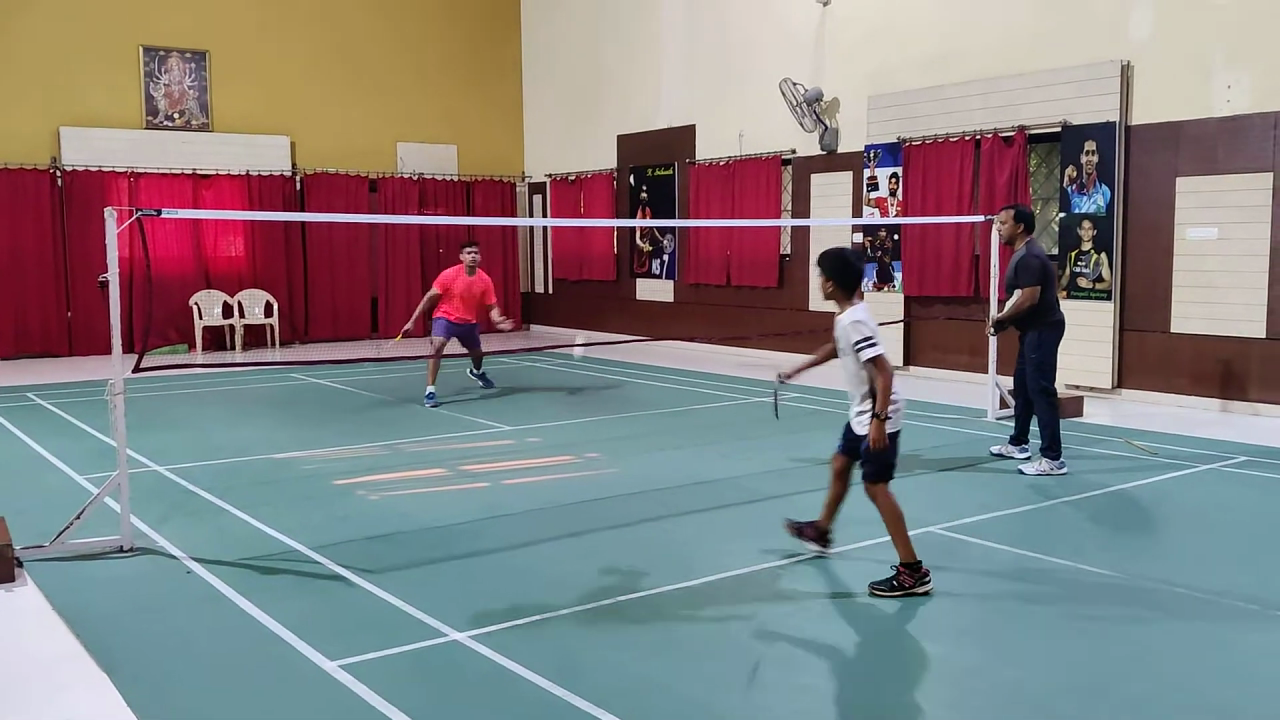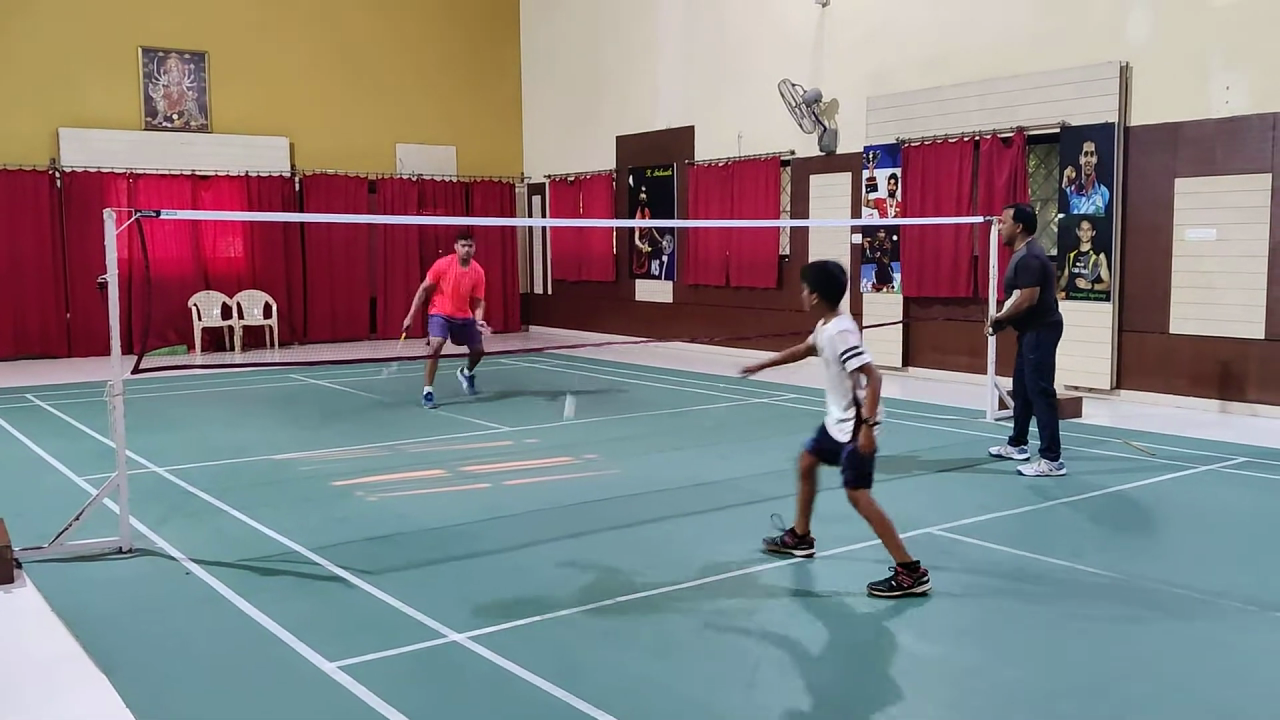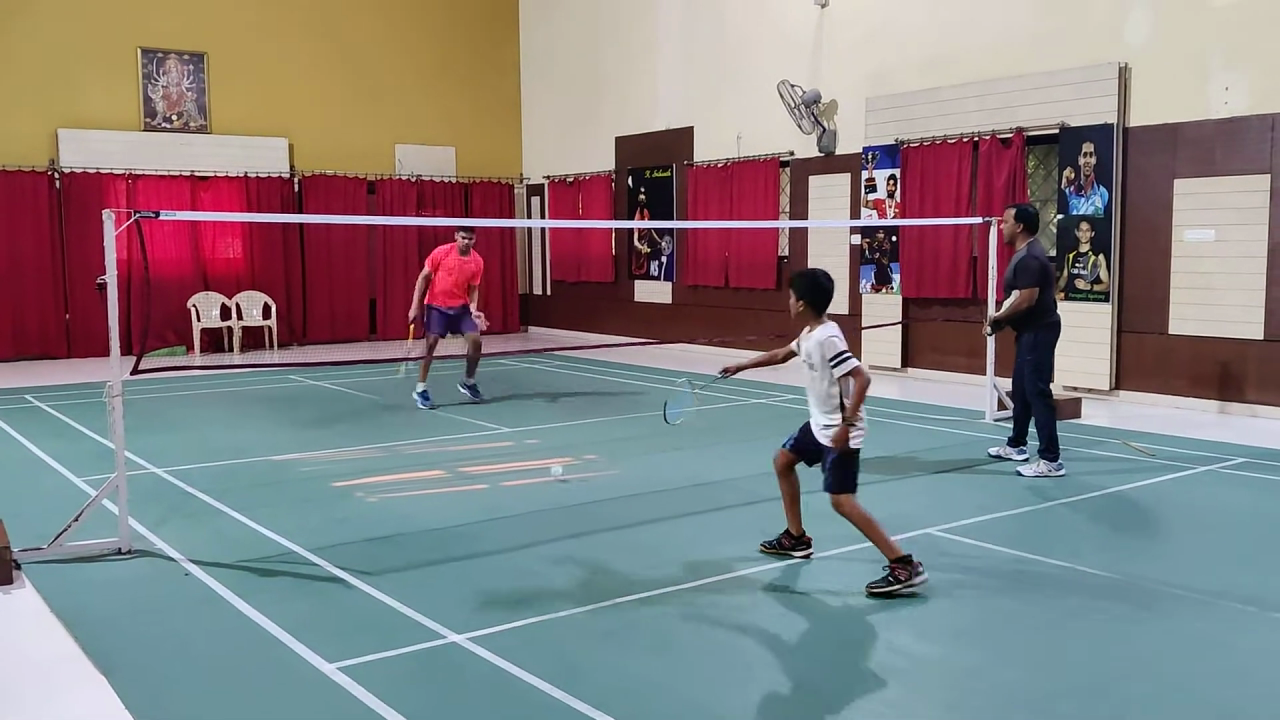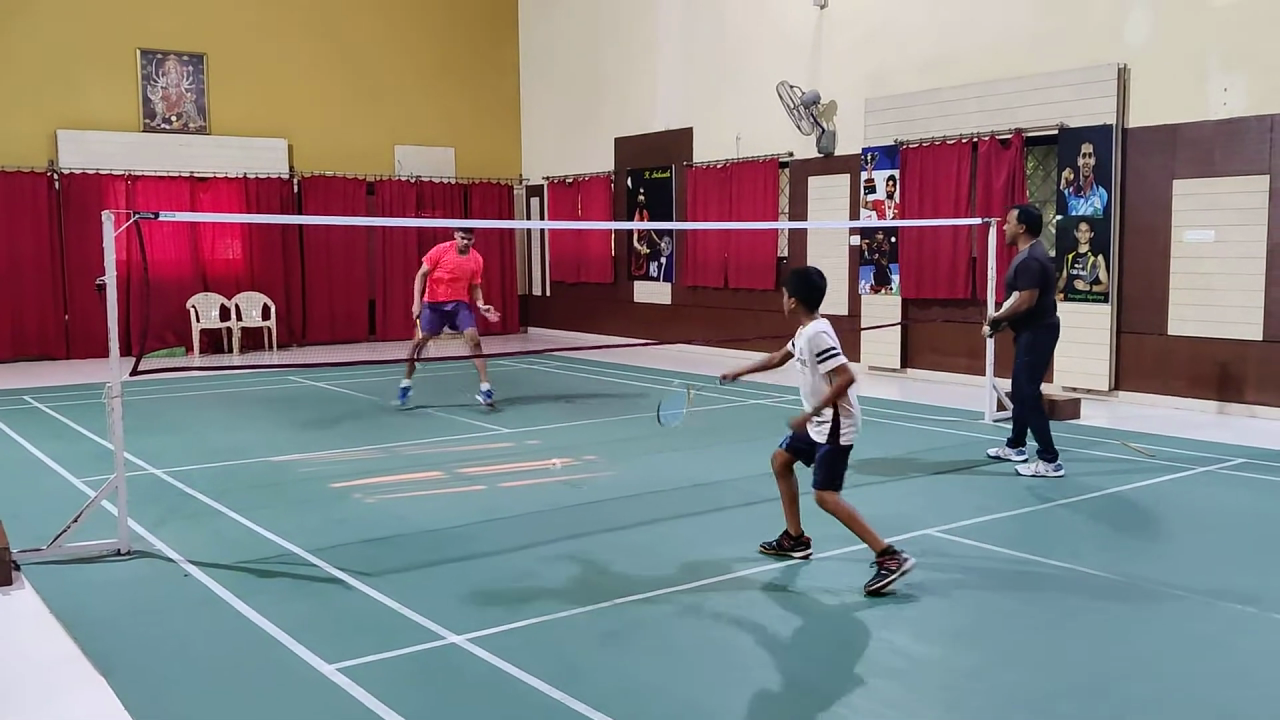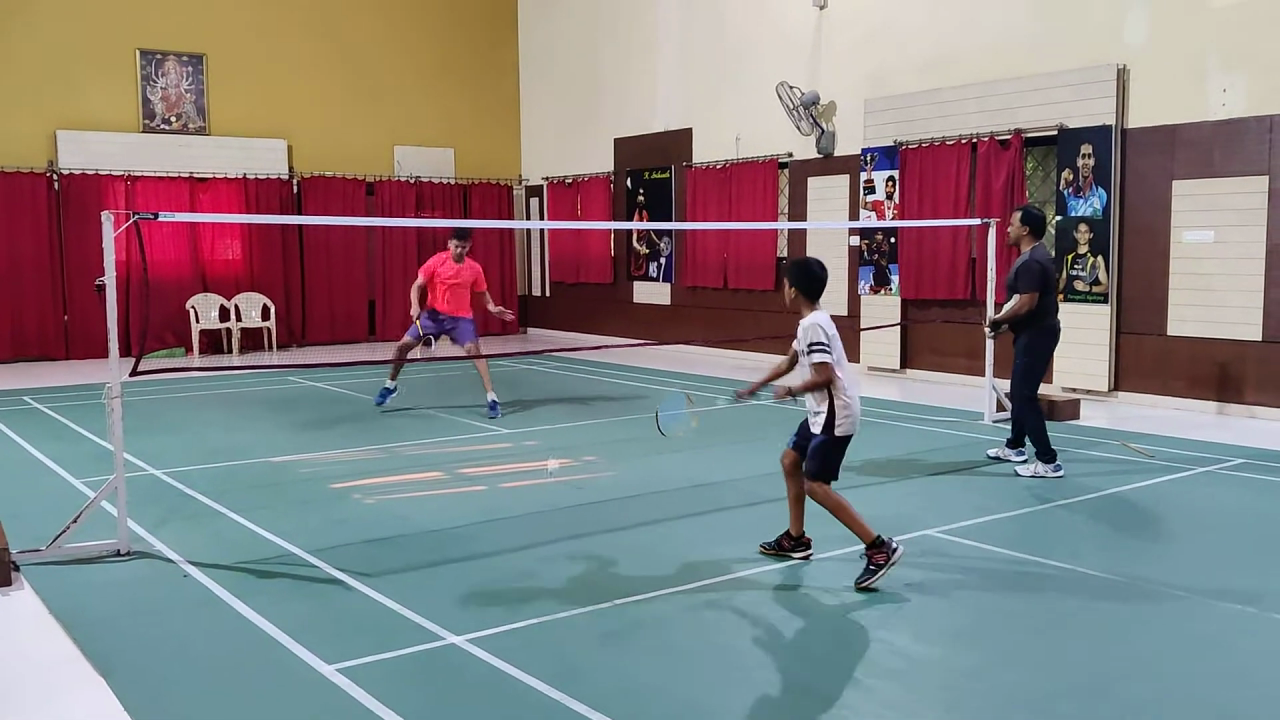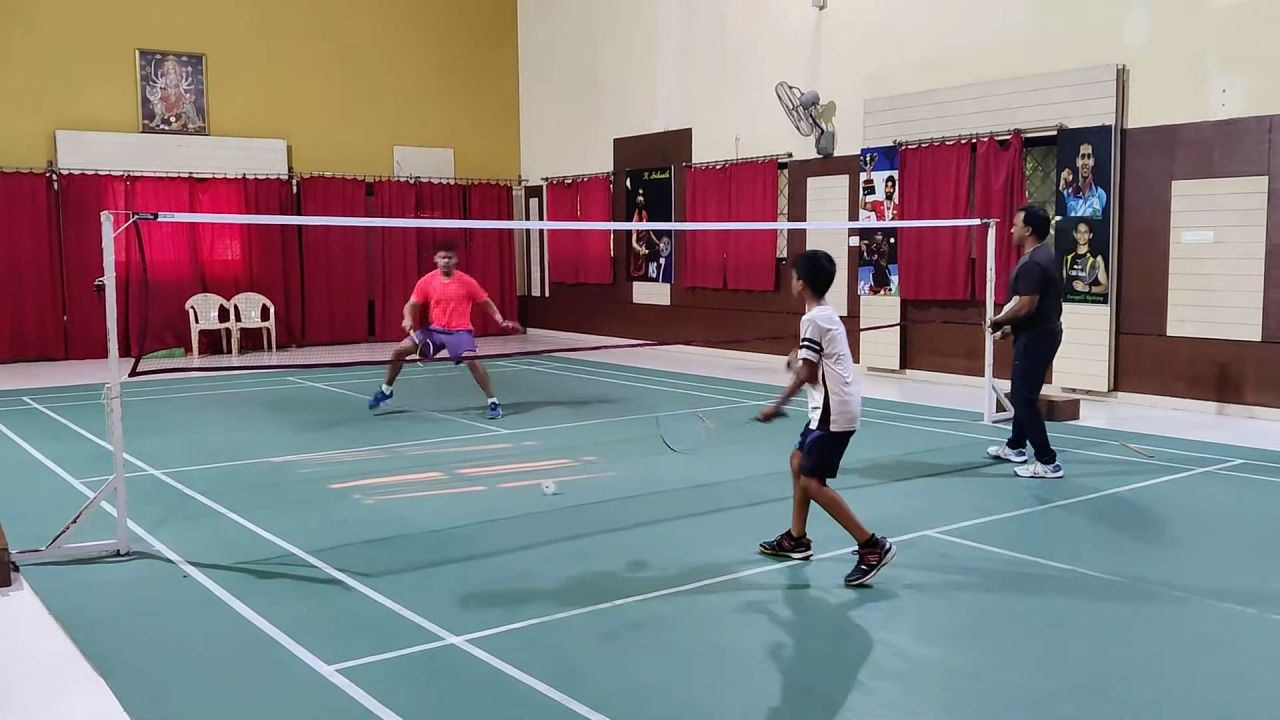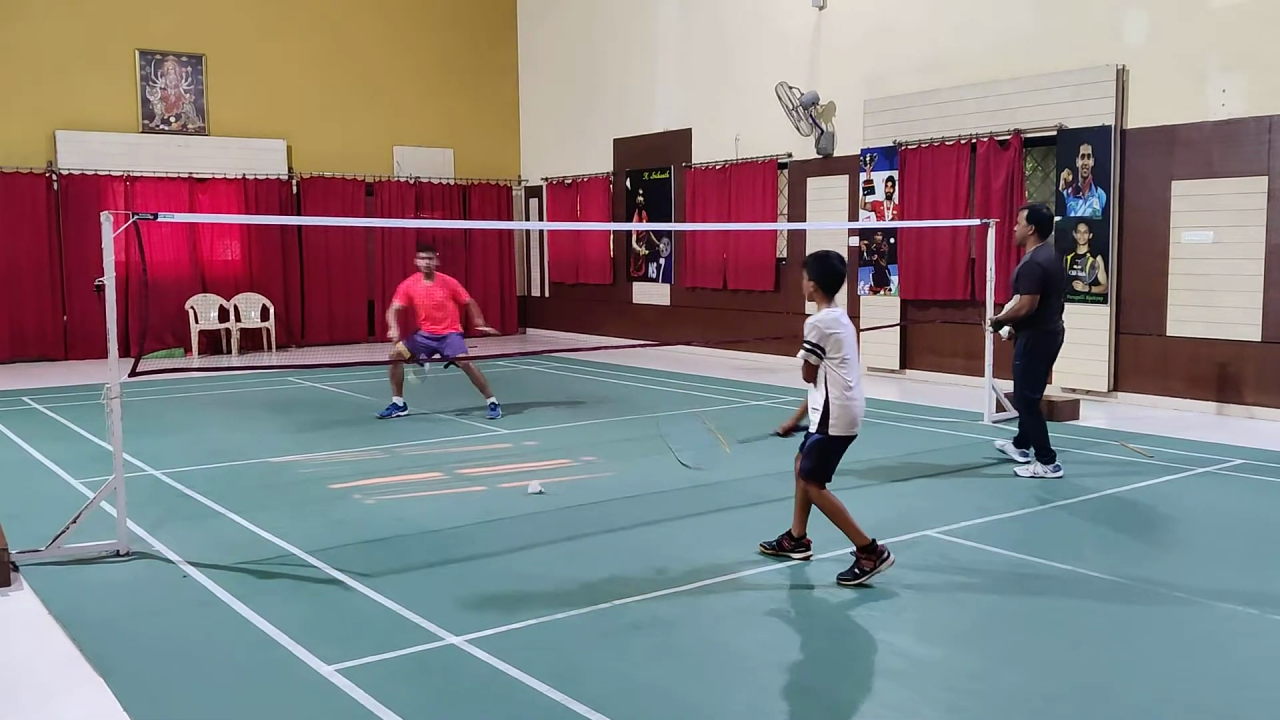
dt=0.1s
person 1, frame 1
left shoulder: (853, 321)
right shoulder: (851, 314)
left elbow: (884, 370)
right elbow: (836, 349)
left wrist: (878, 418)
right wrist: (798, 370)
left hip: (876, 415)
right hip: (862, 411)
left knee: (876, 487)
right knee: (840, 466)
left ankle: (912, 572)
right ankle: (821, 530)
person 1, frame 2
left shoulder: (841, 332)
right shoulder: (827, 327)
left elbow: (873, 376)
right elbow: (802, 349)
left wrist: (867, 424)
right wrist: (760, 365)
left hip: (854, 424)
right hip: (838, 420)
left knee: (859, 495)
right knee: (805, 464)
left ankle: (910, 572)
right ankle: (800, 536)
person 1, frame 3
left shoulder: (827, 338)
right shoulder: (811, 334)
left elbow: (862, 378)
right elbow: (781, 354)
left wrist: (848, 425)
right wrist: (740, 366)
left hip: (838, 428)
right hip: (821, 423)
left knee: (842, 500)
right knee: (783, 461)
left ankle: (903, 565)
right ankle: (796, 538)
person 1, frame 4
left shoulder: (816, 336)
right shoulder: (806, 332)
left elbow: (846, 377)
right elbow: (780, 357)
left wrist: (811, 413)
right wrist: (740, 372)
left hip: (835, 425)
right hip: (821, 422)
left knee: (826, 496)
right knee: (781, 461)
left ankle: (890, 556)
right ankle: (795, 539)
person 1, frame 5
left shoulder: (813, 325)
right shoulder: (810, 323)
left elbow: (823, 377)
right elbow: (789, 362)
left wrist: (790, 391)
right wrist: (757, 386)
left hip: (834, 416)
right hip: (822, 414)
left knee: (817, 486)
right knee: (790, 462)
left ankle: (879, 547)
right ankle: (796, 539)
person 1, frame 6
left shoulder: (812, 320)
right shoulder: (825, 315)
left elbow: (807, 374)
right elbow: (816, 374)
left wrist: (794, 366)
right wrist: (778, 404)
left hip: (834, 413)
right hip: (829, 409)
left knee: (813, 482)
right knee: (798, 464)
left ankle: (872, 546)
right ankle: (796, 539)
person 1, frame 7
left shoulder: (817, 323)
right shoulder: (839, 319)
left elbow: (809, 375)
left wrist: (802, 358)
right wrist: (797, 418)
left hip: (834, 417)
right hip: (834, 412)
left knee: (813, 485)
right knee: (802, 468)
left ankle: (870, 551)
right ankle: (797, 539)
person 2, frame 1
left shoulder: (1029, 257)
right shoulder: (1022, 255)
left elbow: (1029, 299)
left wrist: (1000, 319)
right wrist: (1004, 321)
left hip: (1042, 331)
right hip: (1033, 331)
left knee: (1041, 391)
right knee: (1022, 386)
left ankle: (1052, 459)
right ankle: (1018, 443)
person 2, frame 2
left shoulder: (1029, 258)
right shoulder: (1024, 254)
left elbow: (1028, 299)
left wrist: (999, 318)
right wrist: (1003, 320)
left hip: (1040, 331)
right hip: (1032, 331)
left knee: (1040, 392)
right knee: (1022, 388)
left ankle: (1051, 460)
right ankle: (1017, 444)
person 2, frame 3
left shoulder: (1030, 258)
right shoulder: (1025, 254)
left elbow: (1027, 300)
left wrist: (997, 318)
right wrist: (1002, 320)
left hip: (1038, 332)
right hip: (1030, 332)
left knee: (1037, 393)
right knee: (1021, 390)
left ankle: (1050, 460)
right ankle: (1016, 445)
person 2, frame 4
left shoulder: (1030, 260)
right shoulder: (1030, 255)
left elbow: (1025, 302)
left wrist: (996, 318)
right wrist: (1003, 321)
left hip: (1036, 334)
right hip: (1032, 332)
left knee: (1028, 395)
right knee: (1021, 391)
left ankle: (1049, 460)
right ankle: (1015, 446)
person 2, frame 5
left shoulder: (1032, 262)
right shoulder: (1033, 256)
left elbow: (1026, 305)
left wrist: (997, 320)
right wrist: (1005, 324)
left hip: (1035, 336)
right hip: (1034, 334)
left knee: (1025, 396)
right knee: (1020, 393)
left ankle: (1048, 461)
right ankle: (1015, 446)
person 2, frame 6
left shoulder: (1032, 264)
right shoulder: (1045, 256)
left elbow: (1025, 307)
left wrist: (998, 321)
right wrist: (1010, 325)
left hip: (1035, 337)
right hip: (1044, 333)
left knee: (1024, 398)
right knee: (1025, 394)
left ankle: (1047, 462)
right ankle: (1015, 446)
person 2, frame 7
left shoulder: (1033, 263)
right shoulder: (1048, 256)
left elbow: (1026, 306)
left wrist: (998, 320)
right wrist: (1010, 321)
left hip: (1036, 337)
right hip: (1047, 333)
left knee: (1026, 398)
right knee: (1028, 394)
left ankle: (1047, 462)
right ankle: (1021, 446)
person 3, frame 1
left shoulder: (485, 281)
right shoulder: (449, 275)
left elbow: (492, 308)
right elbow: (429, 298)
left wrist: (498, 321)
right wrist: (412, 321)
left hip: (468, 322)
right hip: (444, 317)
left knee: (477, 353)
right knee: (437, 345)
left ankle: (476, 372)
right ankle: (430, 391)
person 3, frame 2
left shoulder: (478, 272)
right shoulder: (442, 265)
left elbow: (479, 301)
right elbow: (423, 289)
left wrist: (479, 320)
right wrist: (410, 315)
left hip: (464, 317)
right hip: (439, 314)
left knee: (478, 351)
right knee: (436, 346)
left ankle: (466, 372)
right ankle: (427, 392)
person 3, frame 3
left shoulder: (477, 262)
right shoulder: (441, 252)
left elbow: (473, 289)
right elbow: (423, 277)
left wrist: (474, 310)
right wrist: (415, 305)
left hip: (461, 307)
right hip: (436, 305)
left knee: (475, 340)
right knee: (431, 343)
left ankle: (469, 383)
right ankle: (421, 389)
person 3, frame 4
left shoulder: (476, 259)
right shoulder: (439, 250)
left elbow: (476, 287)
right elbow: (421, 274)
left wrist: (481, 305)
right wrist: (417, 302)
left hip: (460, 304)
right hip: (434, 303)
left knee: (473, 338)
right knee: (420, 341)
left ankle: (485, 388)
right ankle: (406, 385)
person 3, frame 5
left shoulder: (475, 269)
right shoulder: (435, 262)
left elbow: (483, 293)
right elbow: (417, 286)
left wrist: (493, 309)
right wrist: (415, 306)
left hip: (461, 317)
right hip: (434, 314)
left knee: (473, 350)
right knee: (404, 345)
left ankle: (492, 398)
right ankle: (391, 386)
person 3, frame 6
left shoulder: (466, 282)
right shoulder: (426, 281)
left elbow: (486, 302)
right elbow: (410, 305)
left wrist: (501, 321)
right wrist: (408, 319)
left hip: (459, 331)
right hip: (434, 330)
left knee: (470, 359)
right knee: (400, 350)
left ankle: (493, 401)
right ankle: (386, 390)
person 3, frame 7
left shoulder: (449, 282)
right shoulder: (408, 285)
left elbow: (469, 303)
right elbow: (393, 310)
left wrist: (480, 324)
right wrist: (394, 328)
left hip: (450, 333)
right hip: (424, 334)
left knee: (464, 362)
right knee: (397, 354)
left ankle: (492, 401)
right ankle: (398, 403)
